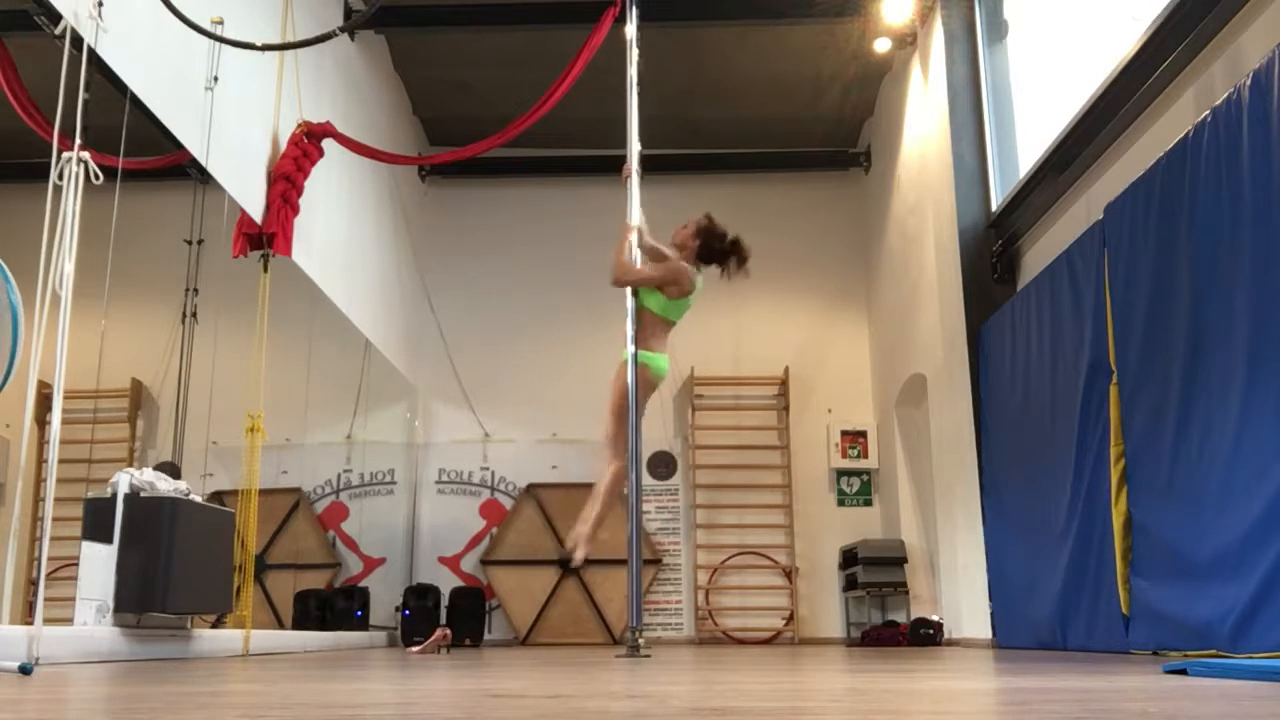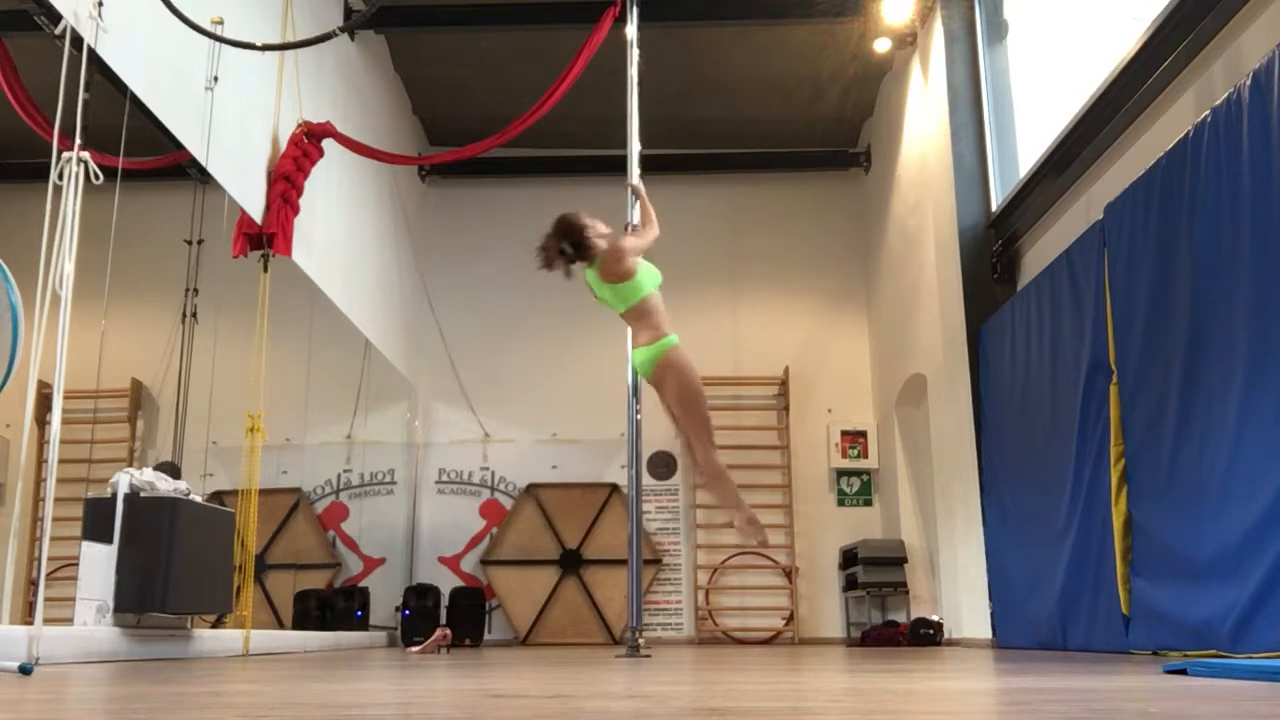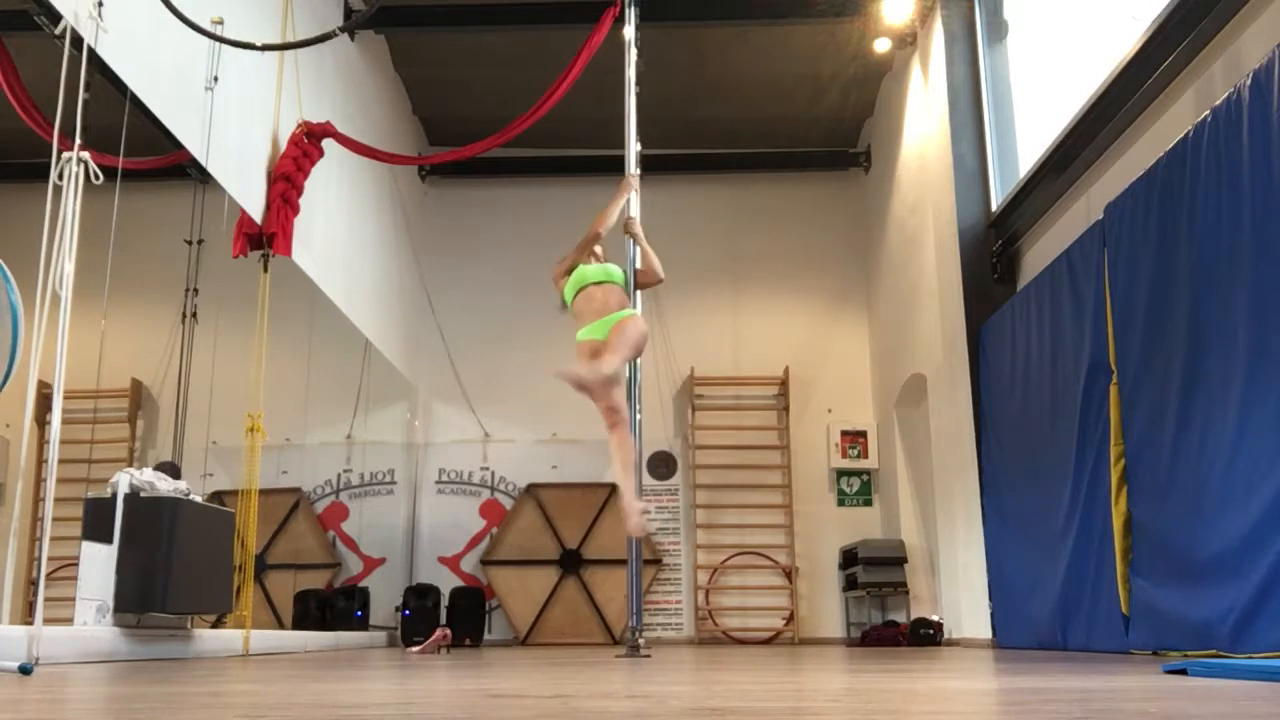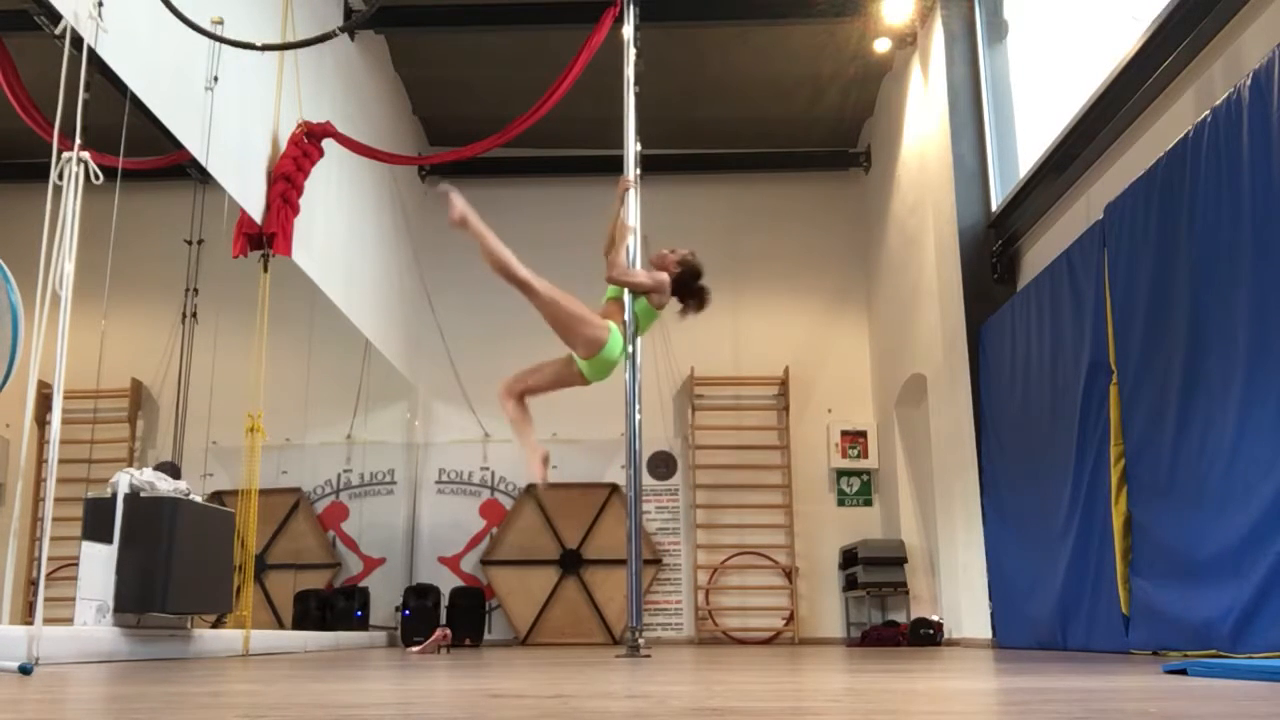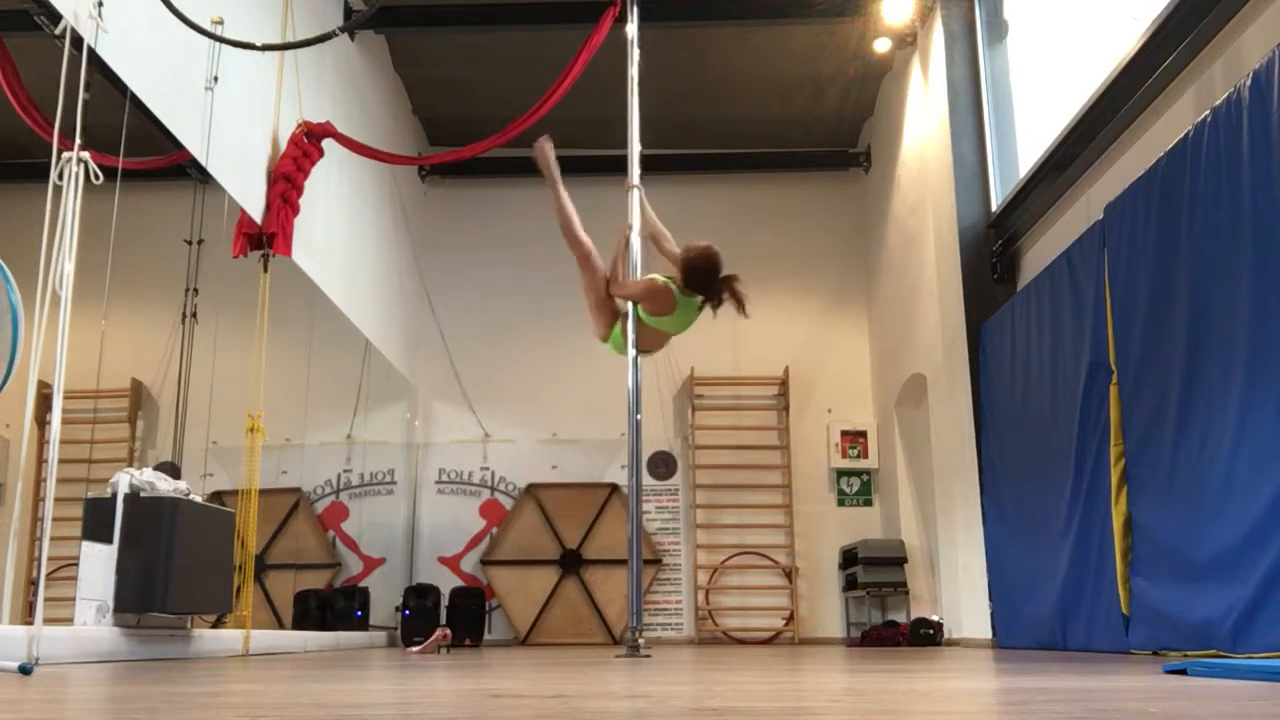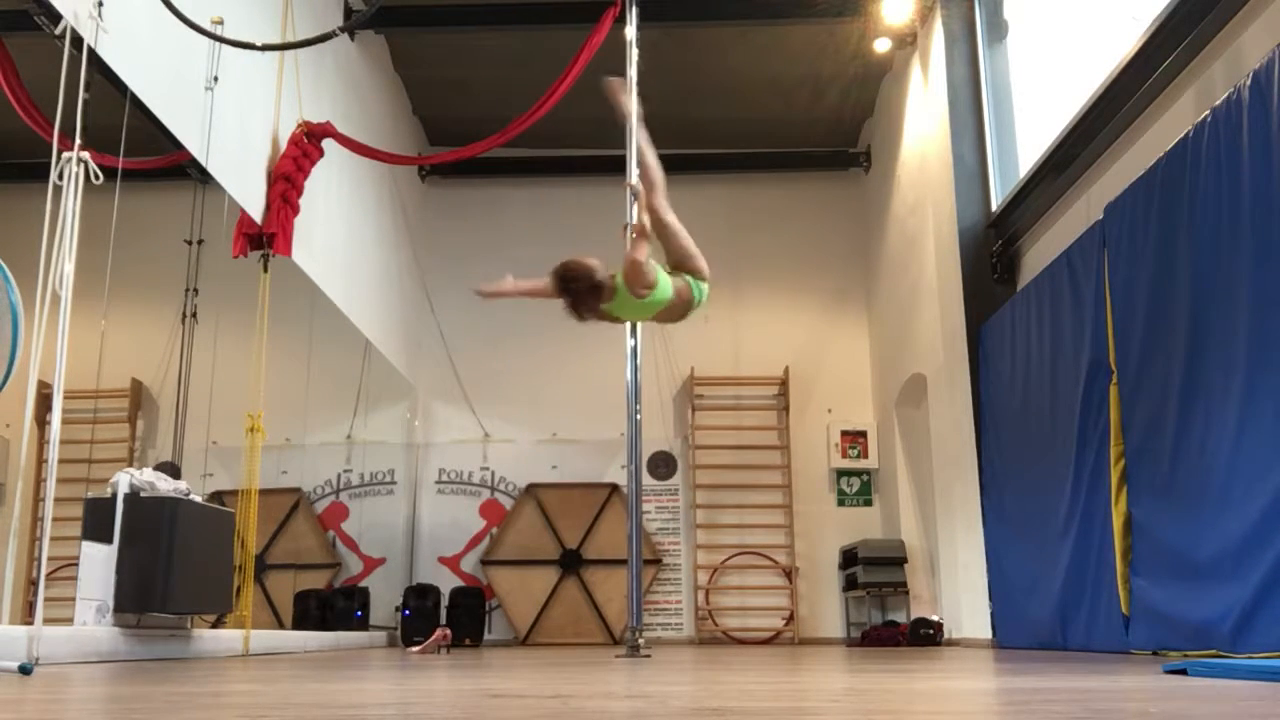
dt=0.5s
person 1, frame 1
left shoulder: (681, 273)
right shoulder: (678, 267)
left elbow: (620, 276)
right elbow: (646, 241)
left wrist: (628, 238)
left hip: (639, 361)
right hip: (651, 362)
left knee: (618, 447)
right knee: (618, 446)
left ankle: (589, 527)
right ankle: (587, 522)
person 1, frame 2
left shoulder: (590, 272)
right shoulder: (617, 253)
right elbow: (653, 229)
left wrist: (624, 241)
right wrist: (640, 195)
left hip: (646, 354)
right hip: (662, 350)
left knee: (696, 440)
right knee: (703, 441)
left ankle: (740, 512)
right ankle: (744, 516)
person 1, frame 3
left shoulder: (617, 272)
right shoulder: (564, 273)
left elbow: (655, 274)
right elbow: (596, 232)
left wrist: (638, 236)
right wrist: (623, 194)
left hip: (627, 325)
right hip: (591, 340)
left knee: (616, 346)
right knee: (614, 418)
left ankle: (595, 375)
right ankle: (630, 503)
person 1, frame 4
left shoulder: (661, 281)
right shoulder: (647, 279)
left elbow: (614, 273)
right elbow: (610, 251)
left wrist: (623, 239)
right wrist: (620, 201)
left hip: (600, 341)
right hip: (594, 356)
left knee: (524, 277)
right knee: (509, 390)
left ankle: (468, 217)
right ankle: (533, 453)
person 1, frame 5
left shoulder: (660, 290)
right shoulder: (710, 291)
left elbow: (613, 287)
right elbow: (669, 250)
left wrist: (623, 244)
right wrist: (640, 198)
left hip: (618, 338)
right hip: (644, 346)
left knee: (584, 249)
left ankle: (553, 173)
person 1, frame 6
left shoulder: (602, 306)
right shoulder: (634, 272)
right elbow: (645, 231)
right wrist: (642, 198)
right hip: (694, 283)
left knee: (569, 282)
right knee: (656, 202)
